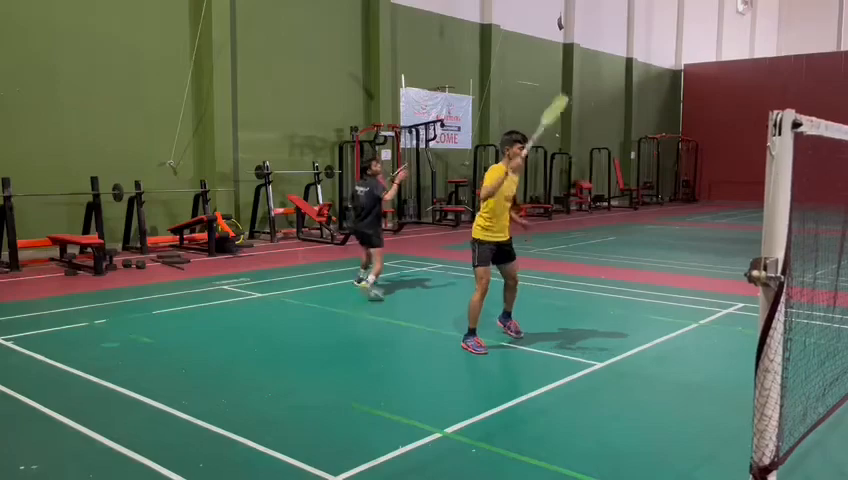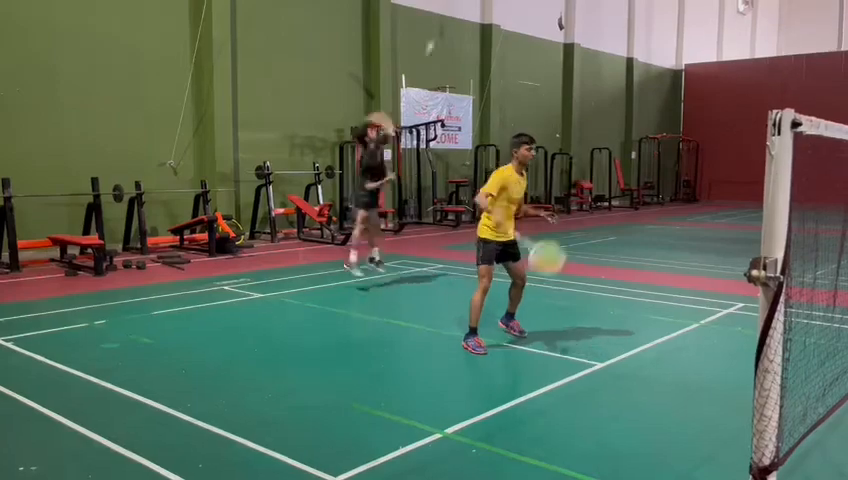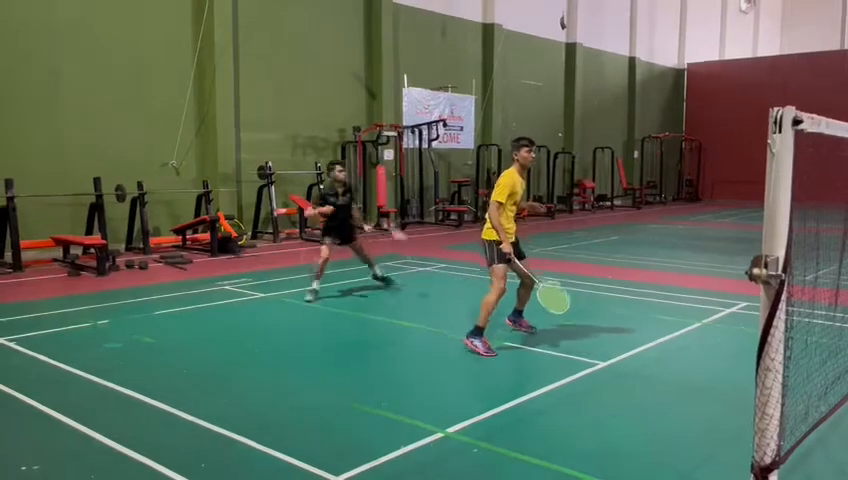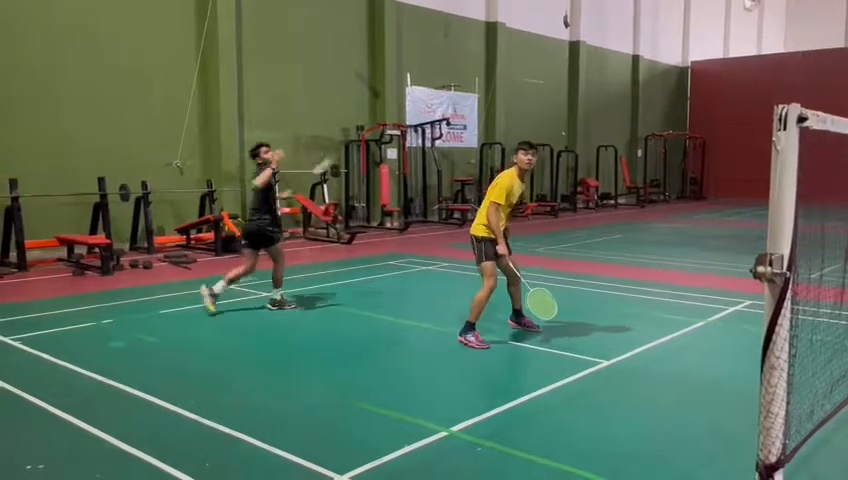
dt=0.5s
person 1, frame 1
left shoulder: (515, 174)
right shoulder: (497, 171)
right elbow: (485, 195)
left wrist: (518, 220)
right wrist: (506, 171)
left hip: (503, 237)
right hip: (484, 237)
left knee: (512, 280)
right knee: (483, 286)
left ankle: (506, 318)
right ankle: (470, 336)
person 1, frame 2
left shoulder: (523, 177)
right shoulder: (502, 174)
right elbow: (479, 198)
left wrist: (539, 213)
right wrist: (493, 212)
left hip: (508, 236)
right hip: (489, 236)
left knee: (520, 279)
right knee: (484, 285)
left ankle: (508, 319)
right ankle: (470, 336)
person 1, frame 3
left shoulder: (521, 178)
right shoulder: (508, 178)
right elbow: (493, 210)
left wrist: (530, 206)
right wrist: (504, 241)
left hip: (509, 237)
right hip: (494, 237)
left knee: (529, 278)
right knee: (499, 287)
left ankle: (516, 316)
right ankle: (475, 336)
person 1, frame 4
left shoulder: (521, 182)
right shoulder: (506, 179)
right elbow: (491, 212)
right wrist: (501, 243)
left hip: (497, 233)
right hip: (483, 234)
left knee: (514, 275)
right knee: (490, 283)
left ankle: (517, 316)
right ankle: (468, 330)
person 2, frame 1
left shoulder: (359, 184)
right shoulder: (375, 183)
right elbow: (388, 197)
right wrist: (397, 181)
left hip: (358, 227)
right hip: (371, 228)
left knee: (368, 253)
right knee: (378, 264)
left ankle: (362, 277)
right ankle: (370, 283)
person 2, frame 2
left shoulder: (375, 148)
right shoulder: (369, 158)
left elbow: (388, 135)
right elbow: (368, 186)
right wrist: (384, 181)
left hip: (371, 196)
right hip: (365, 196)
left knee: (374, 228)
right knee: (360, 227)
left ankle: (375, 258)
right ankle: (352, 262)
person 2, frame 3
left shoulder: (348, 190)
right shoulder: (325, 193)
right elbow: (308, 212)
left wrist: (363, 225)
right wrist: (319, 211)
left hip: (347, 229)
right hip: (330, 231)
left knee: (363, 254)
right knee: (324, 257)
left ankle: (378, 274)
right ankle: (314, 288)
person 2, frame 4
left shoulder: (264, 172)
right shoulder: (264, 172)
right elbow: (257, 184)
left wrist: (278, 196)
right wrist: (273, 166)
left hip: (252, 226)
right hip: (263, 226)
left knee: (247, 267)
right knee: (279, 261)
left ankle: (212, 292)
right ankle: (277, 299)
